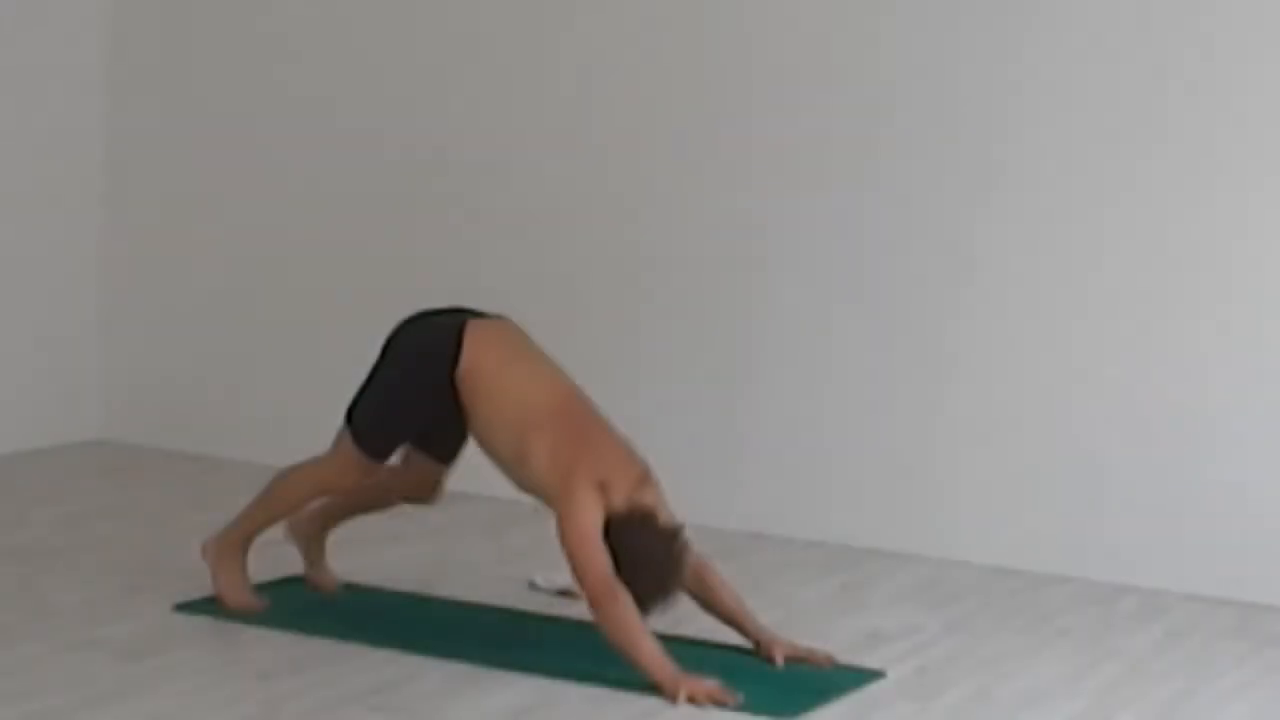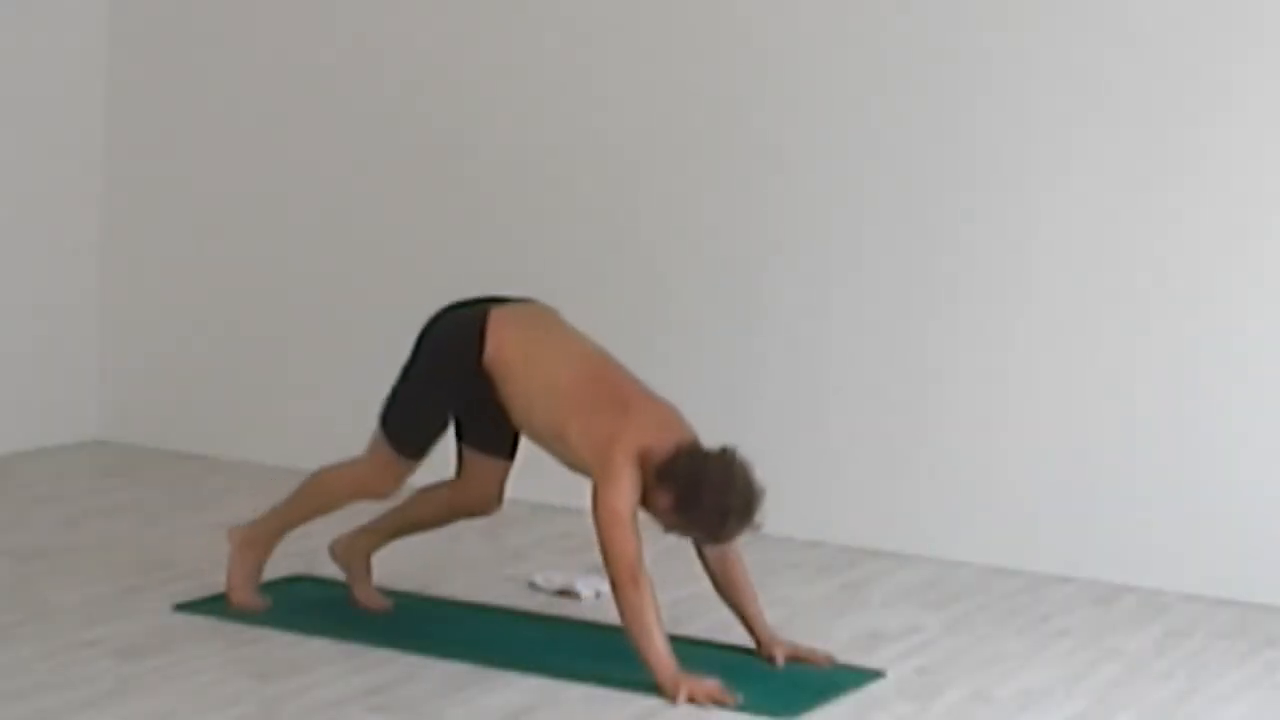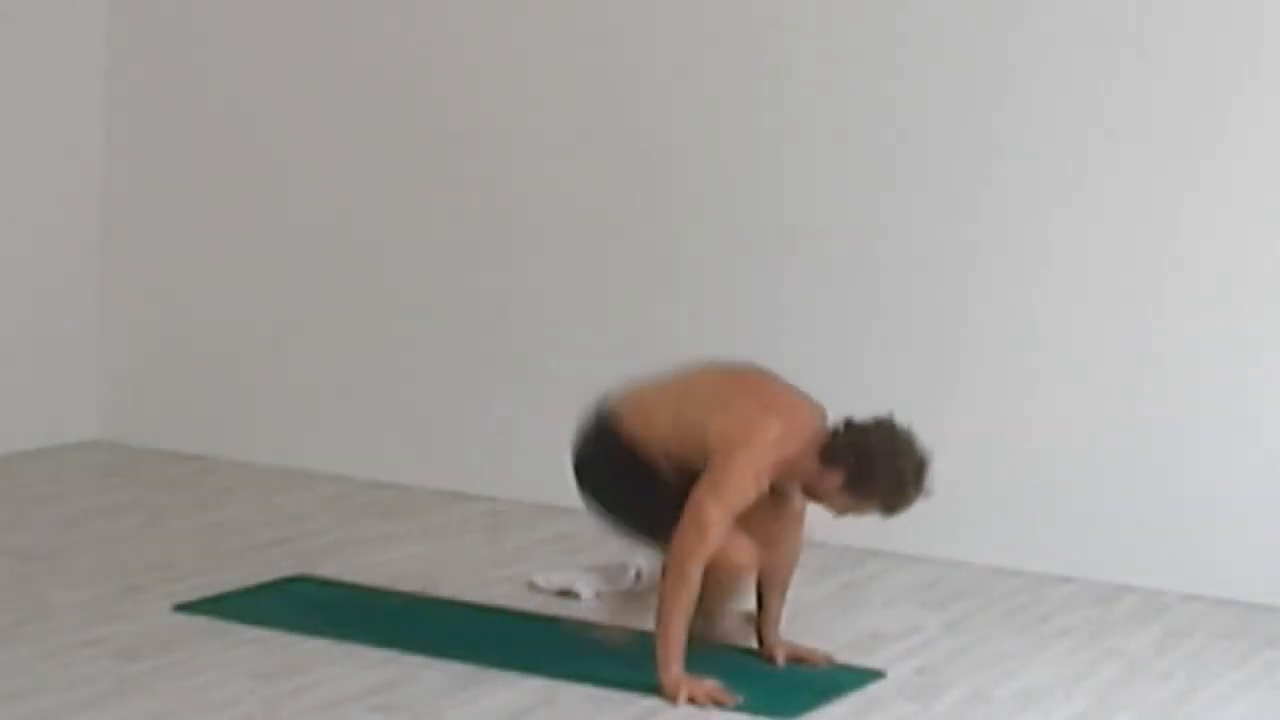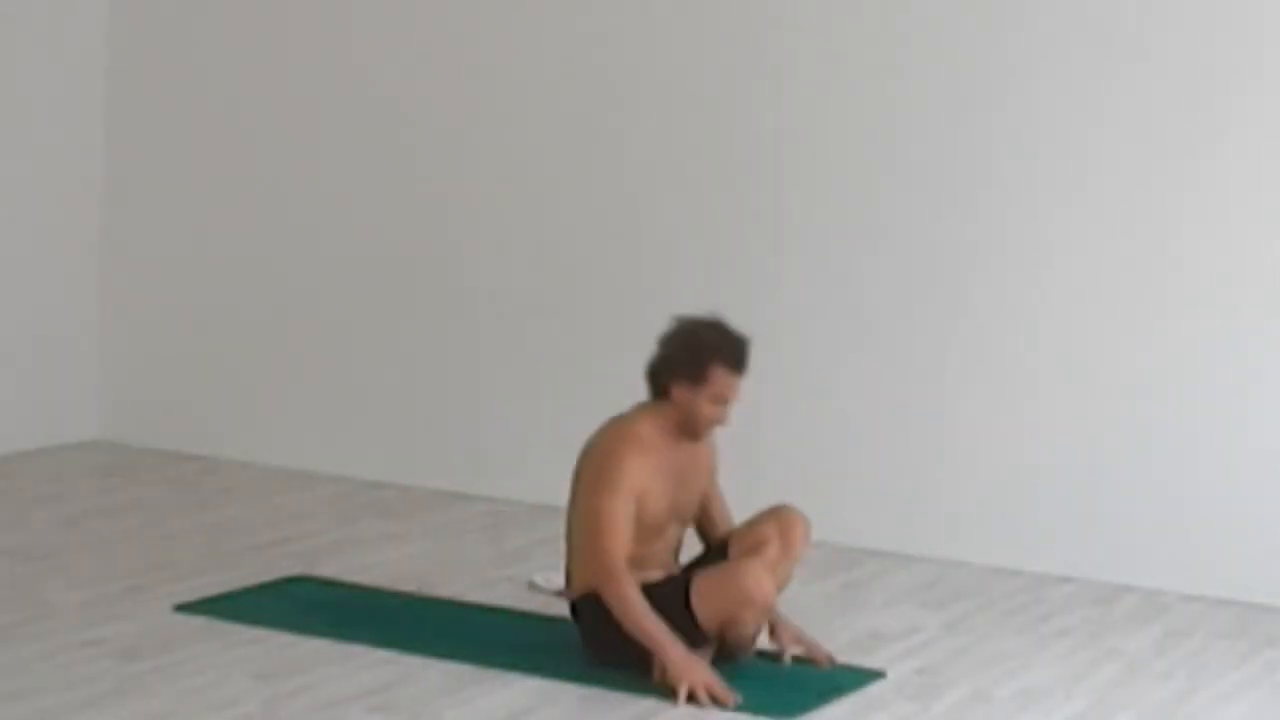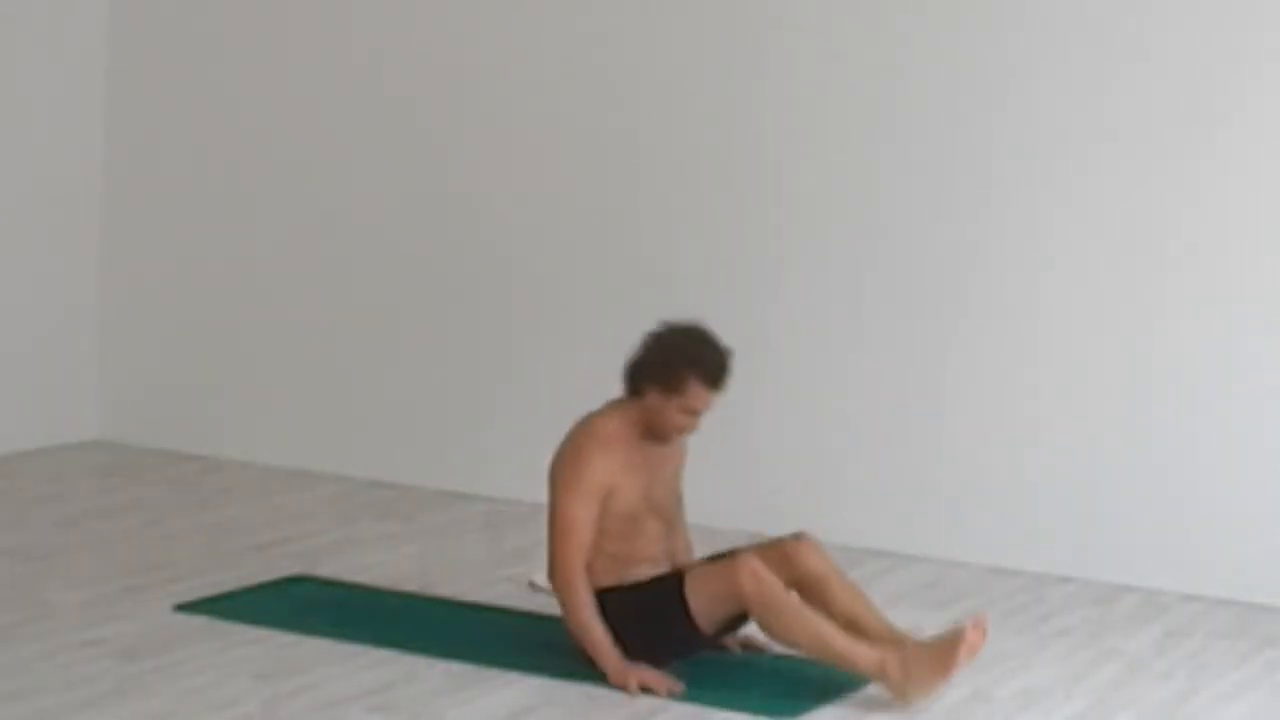
dt=1s
person 1, frame 1
left shoulder: (638, 488)
right shoulder: (583, 491)
left elbow: (692, 565)
right elbow: (604, 596)
left wrist: (763, 636)
right wrist: (671, 678)
left hip: (478, 345)
right hip: (437, 351)
left knee: (419, 485)
right knee: (344, 470)
left ankle: (312, 528)
right ankle: (228, 546)
person 1, frame 2
left shoulder: (681, 447)
right shoulder: (622, 462)
left elbow: (718, 547)
right elbow: (628, 577)
left wrist: (765, 635)
right wrist: (671, 677)
left hip: (510, 332)
right hip: (465, 341)
left knee: (480, 495)
right knee: (381, 475)
left ankle: (358, 547)
right ankle: (255, 538)
person 1, frame 3
left shoulder: (816, 438)
right shoulder: (758, 453)
left elbow: (783, 538)
right elbow: (689, 558)
left wrist: (769, 635)
right wrist: (673, 675)
left hip: (662, 449)
right hip: (613, 449)
right knee: (736, 558)
person 1, frame 4
left shoulder: (698, 445)
right shoulder: (625, 452)
left elbow: (722, 538)
right elbow: (609, 572)
left wrist: (774, 620)
right wrist: (676, 658)
left hip: (668, 593)
right hip: (612, 619)
left knee: (789, 526)
right knee: (750, 583)
left ankle: (707, 643)
right ankle: (690, 655)
person 1, frame 5
left shoulder: (669, 442)
right shoulder: (591, 451)
right elbow: (566, 571)
left wrist: (712, 615)
right wrist: (615, 665)
left hip: (666, 595)
right hip: (618, 616)
left knee: (798, 551)
right knee: (746, 574)
left ankle: (905, 651)
right ankle: (889, 669)
